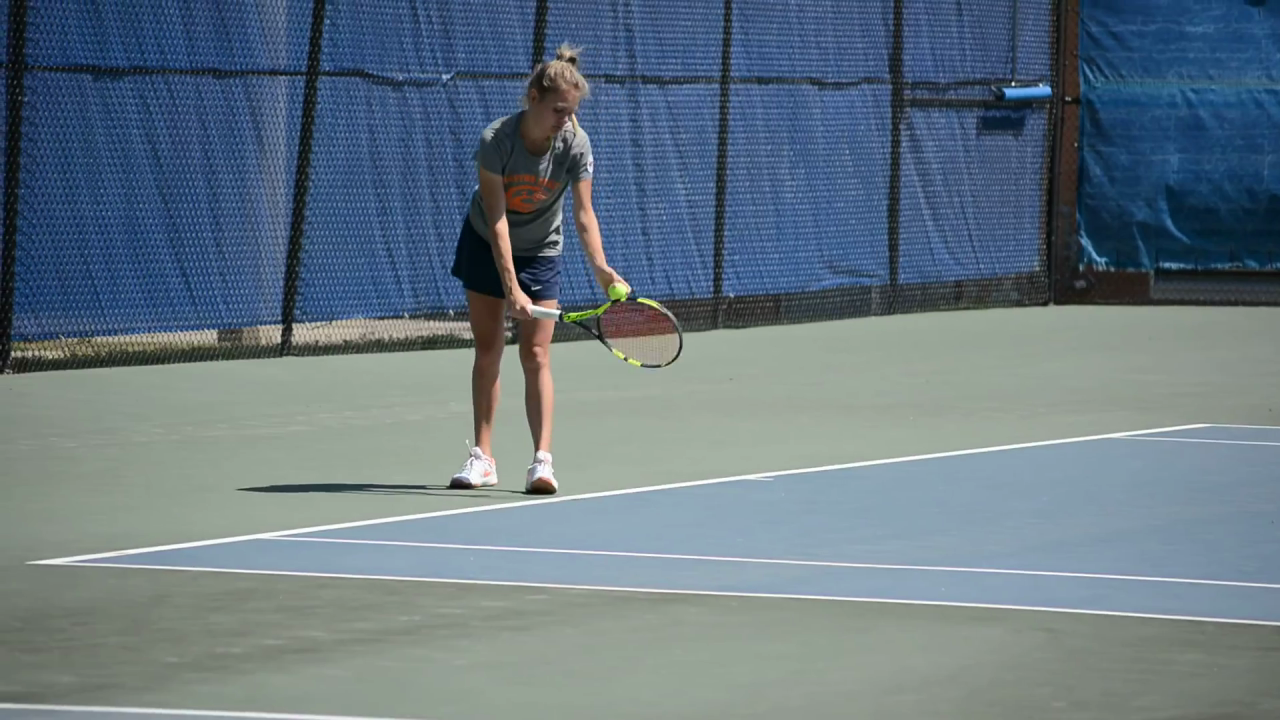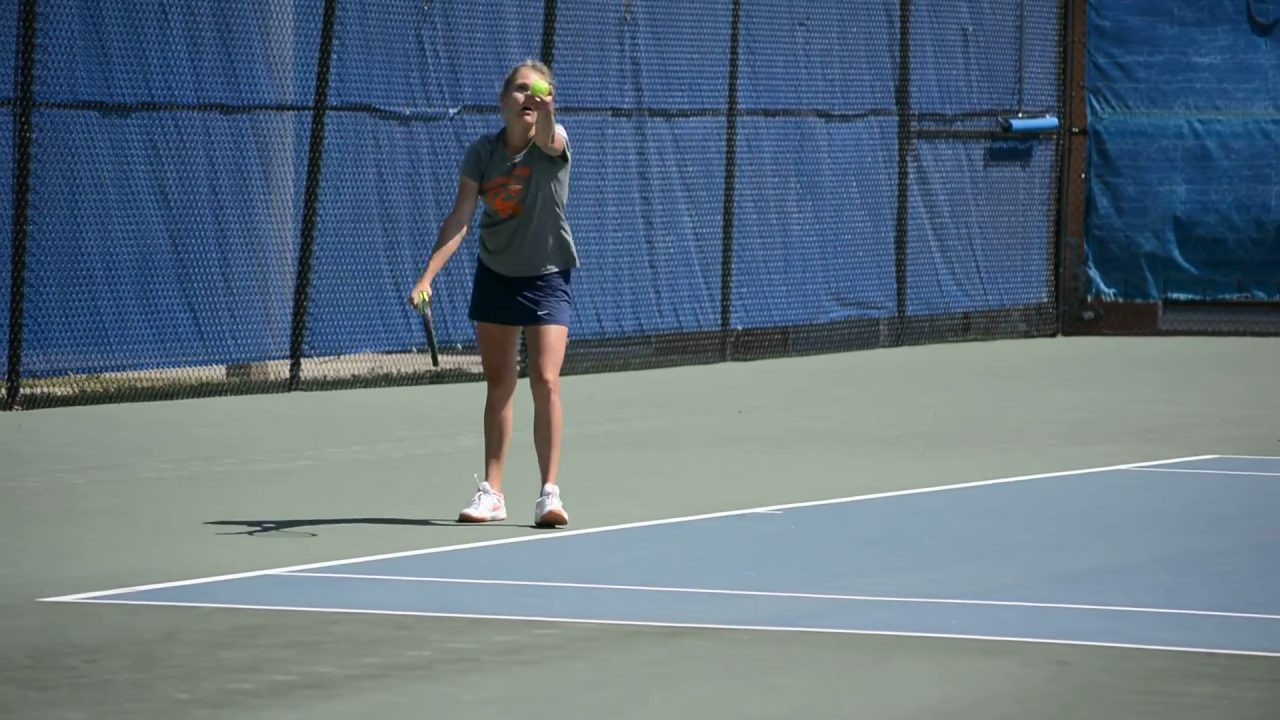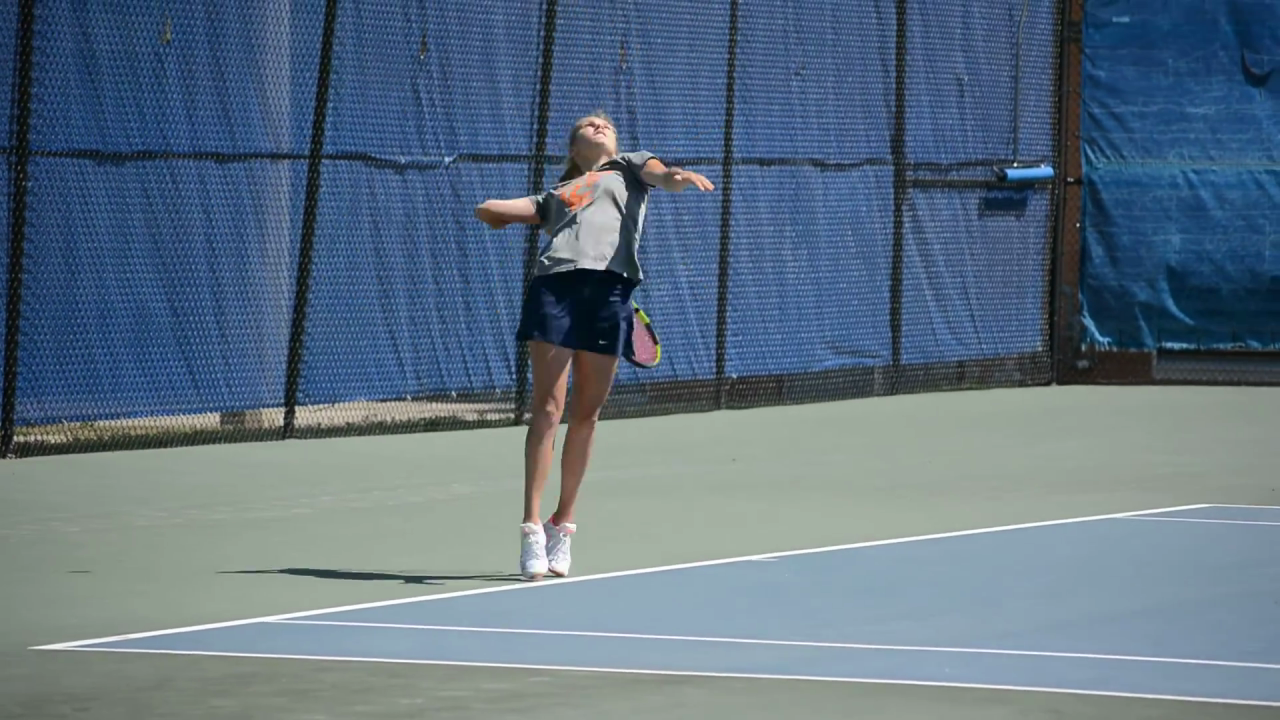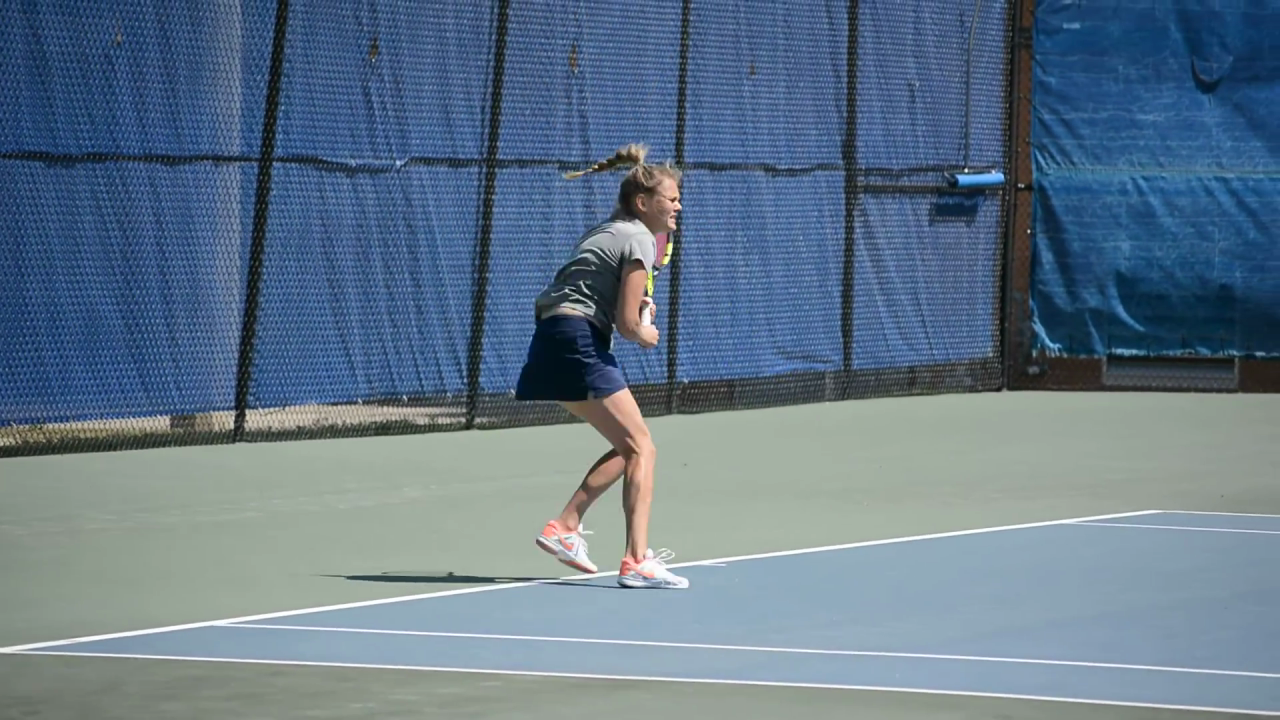
dt=0.7s
person 1, frame 1
left shoulder: (575, 144)
right shoulder: (495, 139)
left elbow: (583, 211)
right elbow: (495, 217)
left wrist: (601, 265)
right wrist: (511, 286)
left hip: (540, 254)
right hip: (487, 247)
left knee: (535, 355)
right knee: (487, 350)
left ankle: (541, 459)
right ankle: (482, 456)
person 1, frame 2
left shoulder: (553, 147)
right shoulder: (480, 152)
left elbow: (553, 136)
right elbow: (458, 222)
left wrist: (546, 99)
right wrist: (427, 276)
left hip: (546, 278)
right hip: (496, 277)
left knee: (546, 381)
right knee: (499, 385)
left ankle: (549, 494)
right ankle: (490, 492)
person 1, frame 3
left shoulder: (627, 166)
right shoulder: (555, 193)
left elbow: (657, 172)
right elbow: (487, 210)
left wrist: (680, 175)
right wrist: (511, 213)
left hip: (607, 291)
right hip: (554, 284)
left knee: (584, 418)
right knee: (547, 412)
left ankle: (560, 525)
right ankle: (531, 530)
person 1, frame 4
left shoulder: (605, 236)
right shoulder: (640, 240)
right elbow: (629, 326)
left wrist: (631, 313)
right wrist: (647, 335)
left hip: (554, 346)
right hip: (576, 346)
left knee: (627, 449)
right knee: (642, 449)
left ankle: (562, 527)
right ankle: (638, 559)
